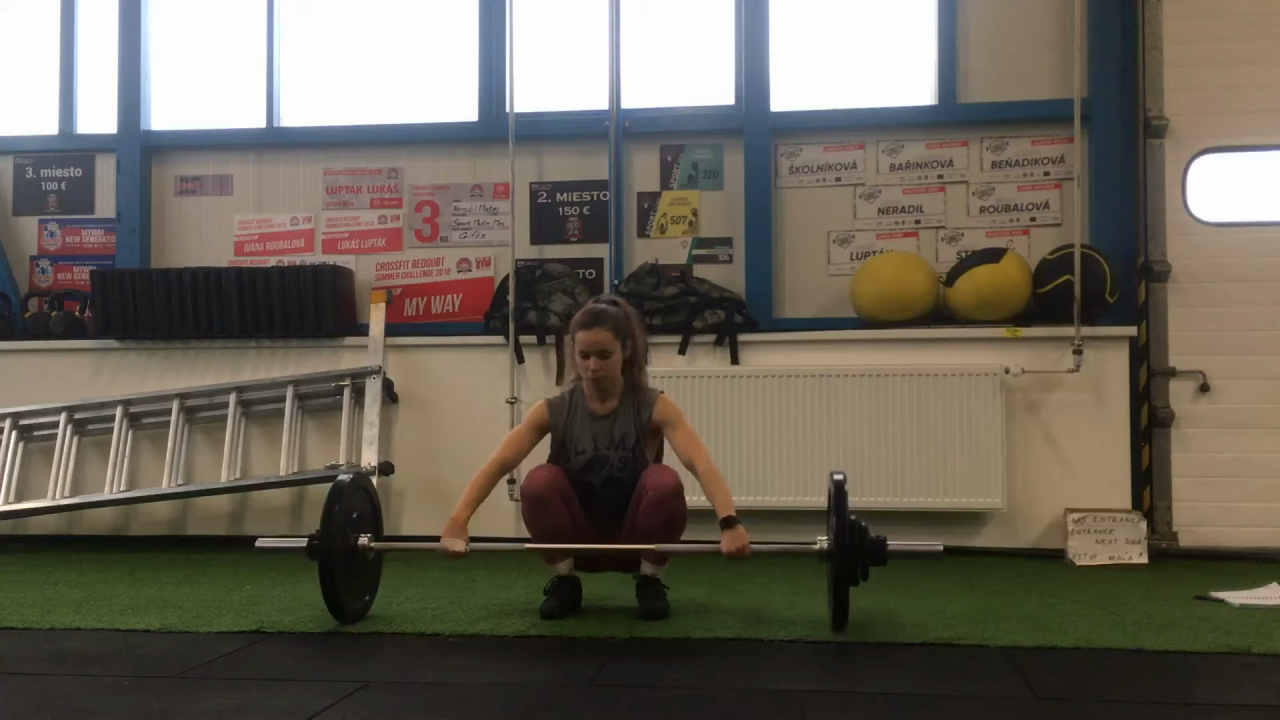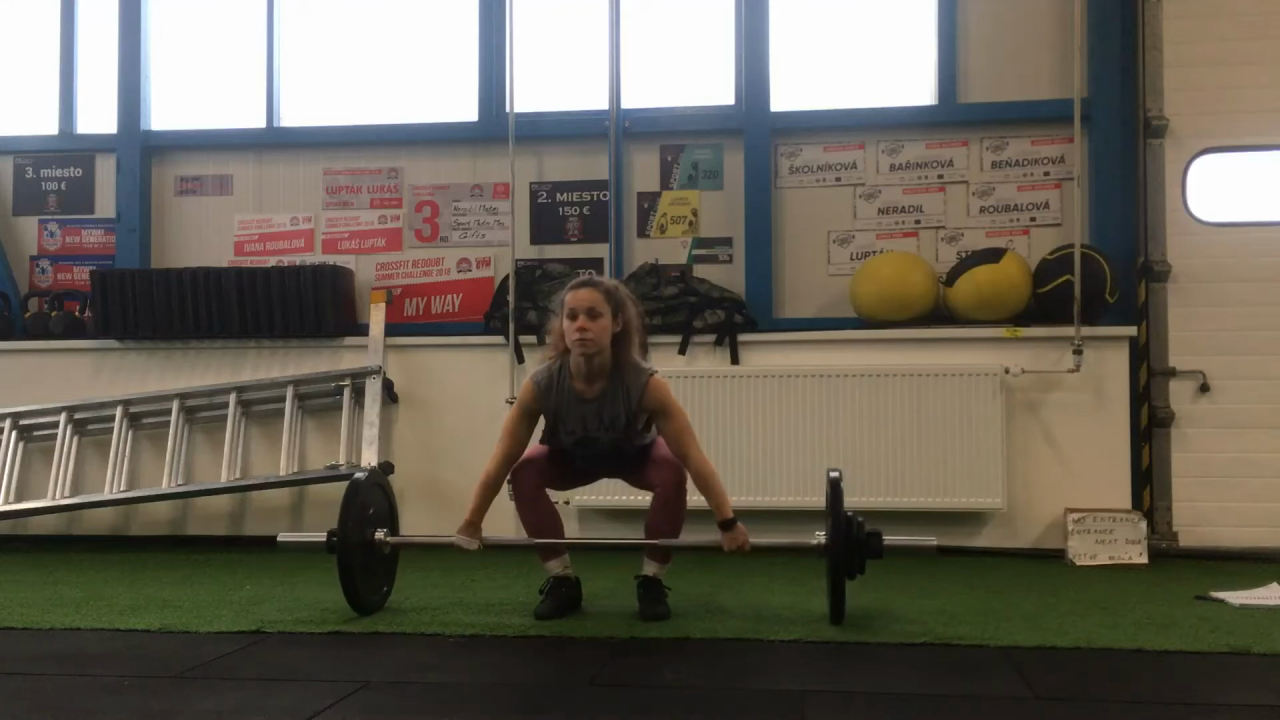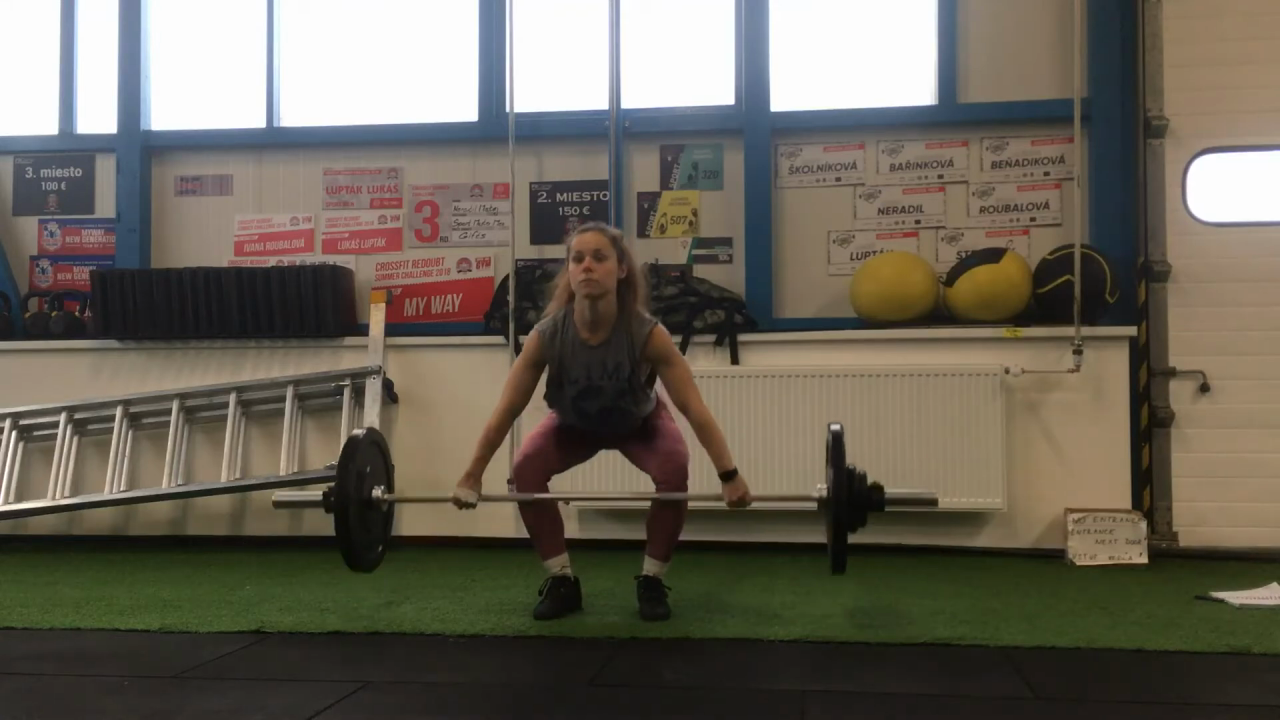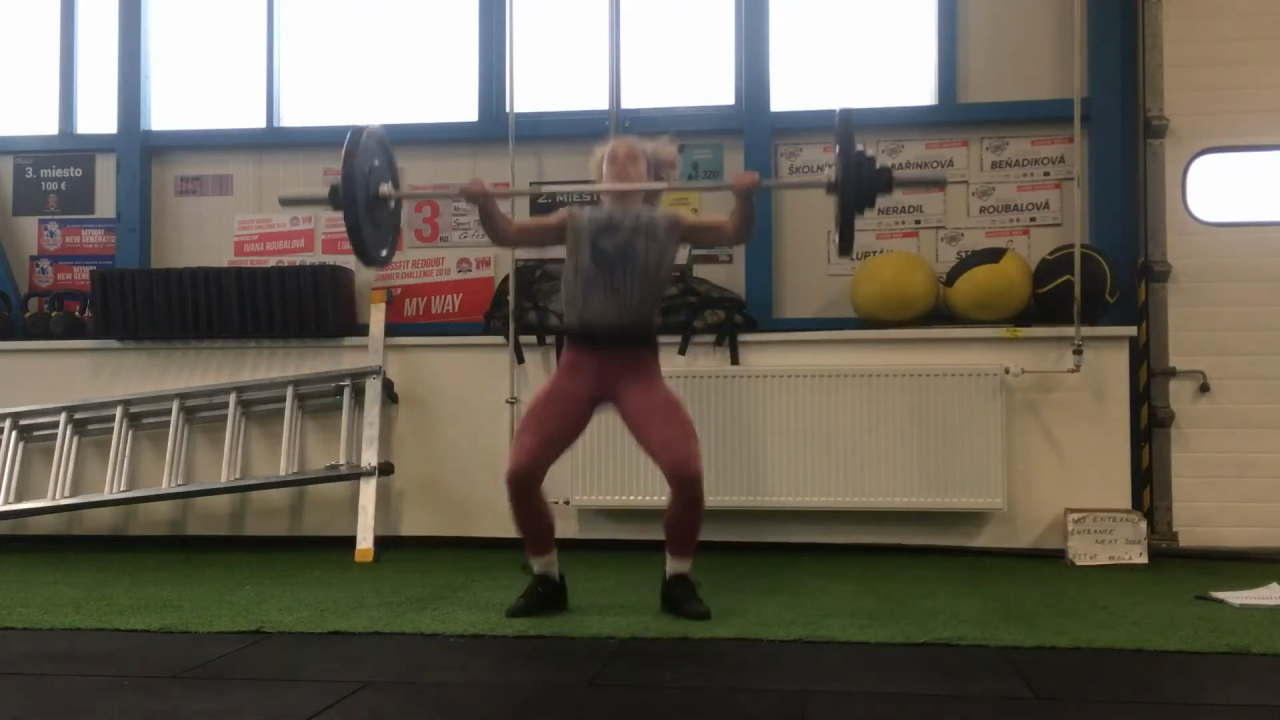
dt=0.7s
person 1, frame 1
left shoulder: (655, 407)
right shoulder: (553, 410)
left elbow: (700, 463)
right elbow: (498, 463)
left wrist: (730, 524)
right wrist: (457, 521)
left hip: (632, 540)
right hip: (578, 542)
left knee: (665, 482)
right knee: (538, 481)
left ankle: (650, 581)
right ankle: (565, 581)
person 1, frame 2
left shoulder: (644, 384)
right shoulder: (541, 385)
left elbow: (691, 457)
right elbow: (502, 461)
left wrist: (728, 523)
right wrist: (472, 523)
left hip: (635, 454)
right hip: (572, 458)
left knee: (671, 474)
right knee: (524, 474)
left ankle: (651, 581)
right ankle: (562, 580)
person 1, frame 3
left shoulder: (647, 335)
right shoulder: (547, 335)
left elbow: (694, 408)
right elbow: (506, 409)
left wrist: (730, 476)
right wrist: (472, 475)
left hip: (639, 422)
right hip: (574, 423)
left knee: (673, 469)
right knee: (526, 470)
left ankle: (651, 581)
right ankle: (561, 580)
person 1, frame 4
left shoulder: (664, 222)
right shoulder: (577, 220)
left elbow: (735, 233)
right elbow: (506, 234)
left wrist: (745, 198)
right wrist: (483, 203)
left hip: (638, 364)
right hip: (579, 360)
left knee: (686, 472)
right knee: (522, 471)
left ankle: (677, 579)
right ankle: (547, 578)
